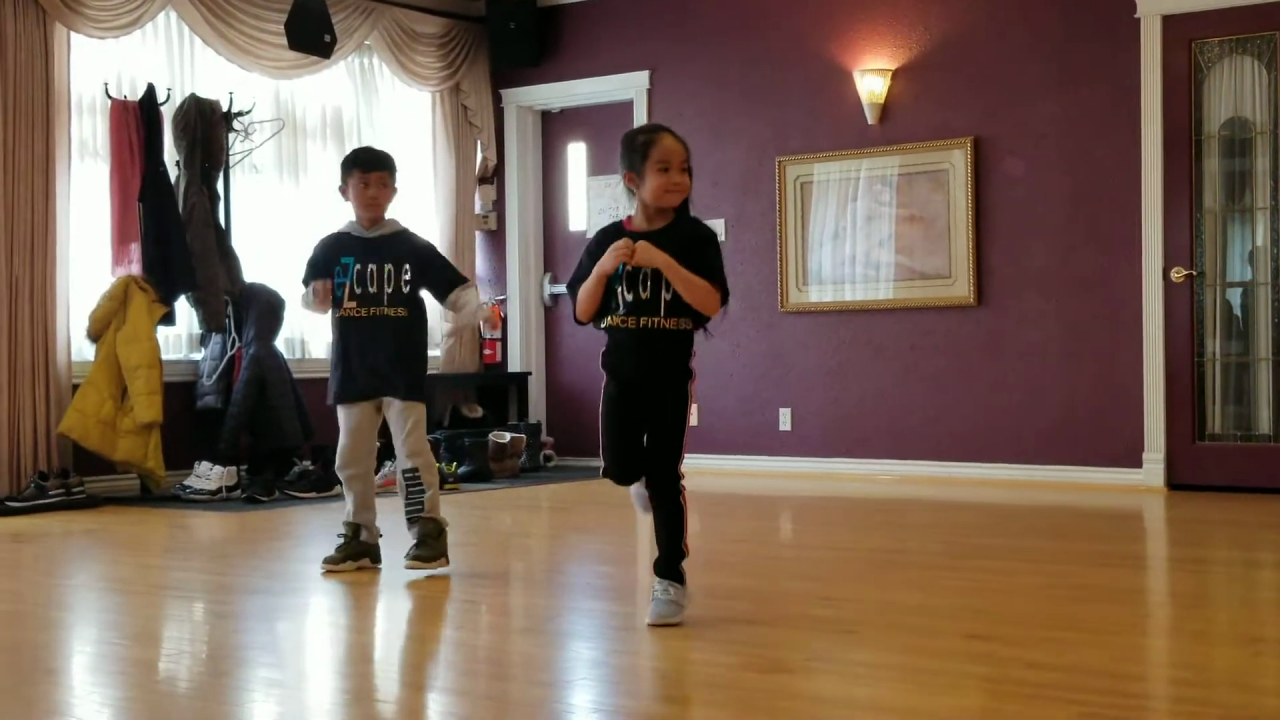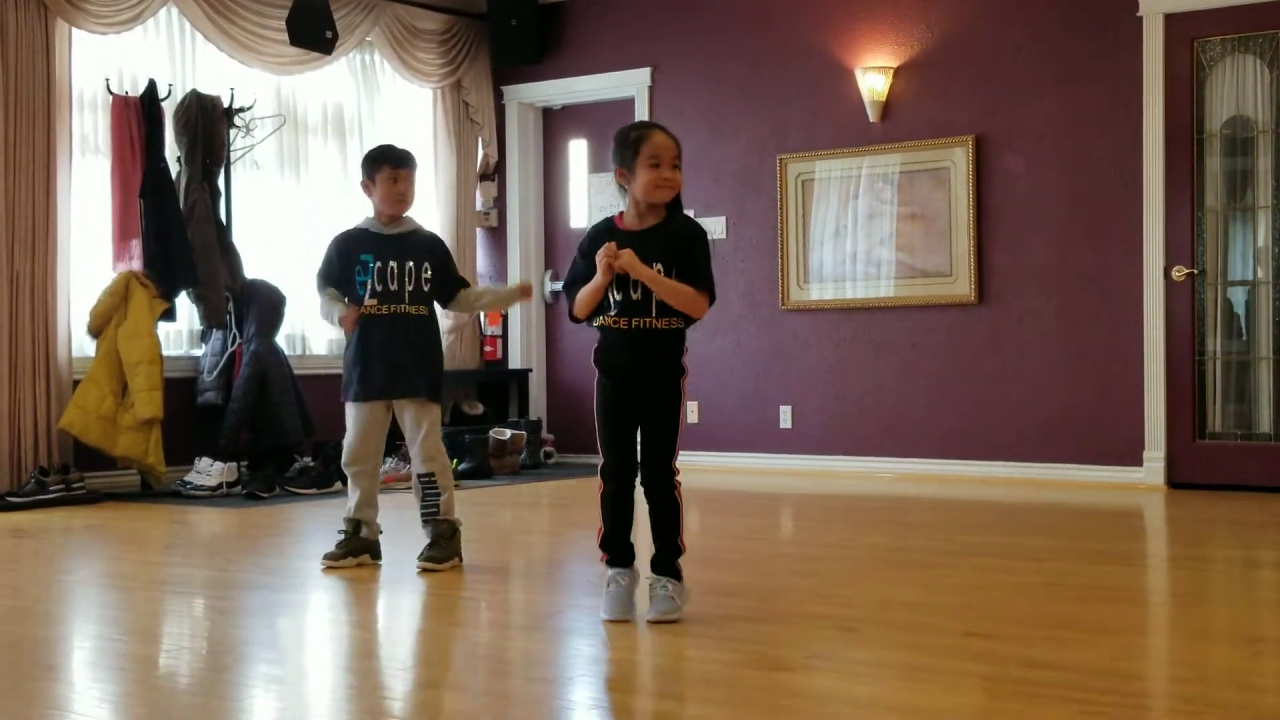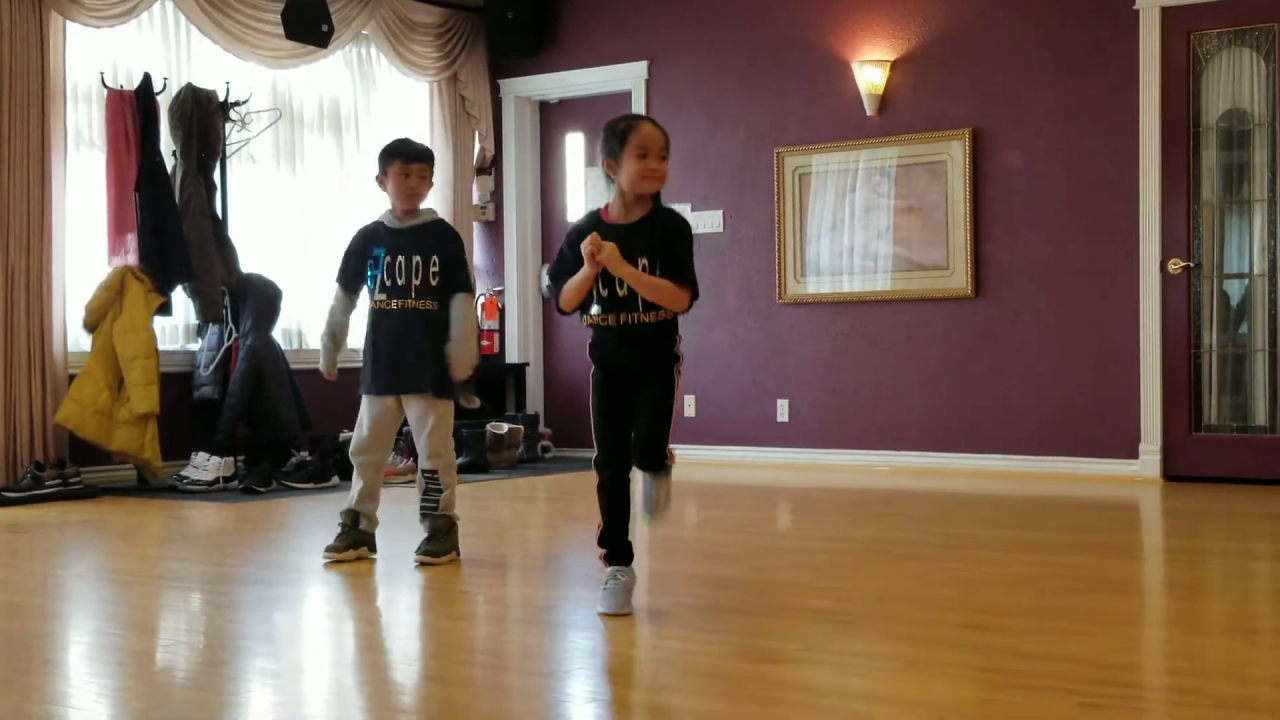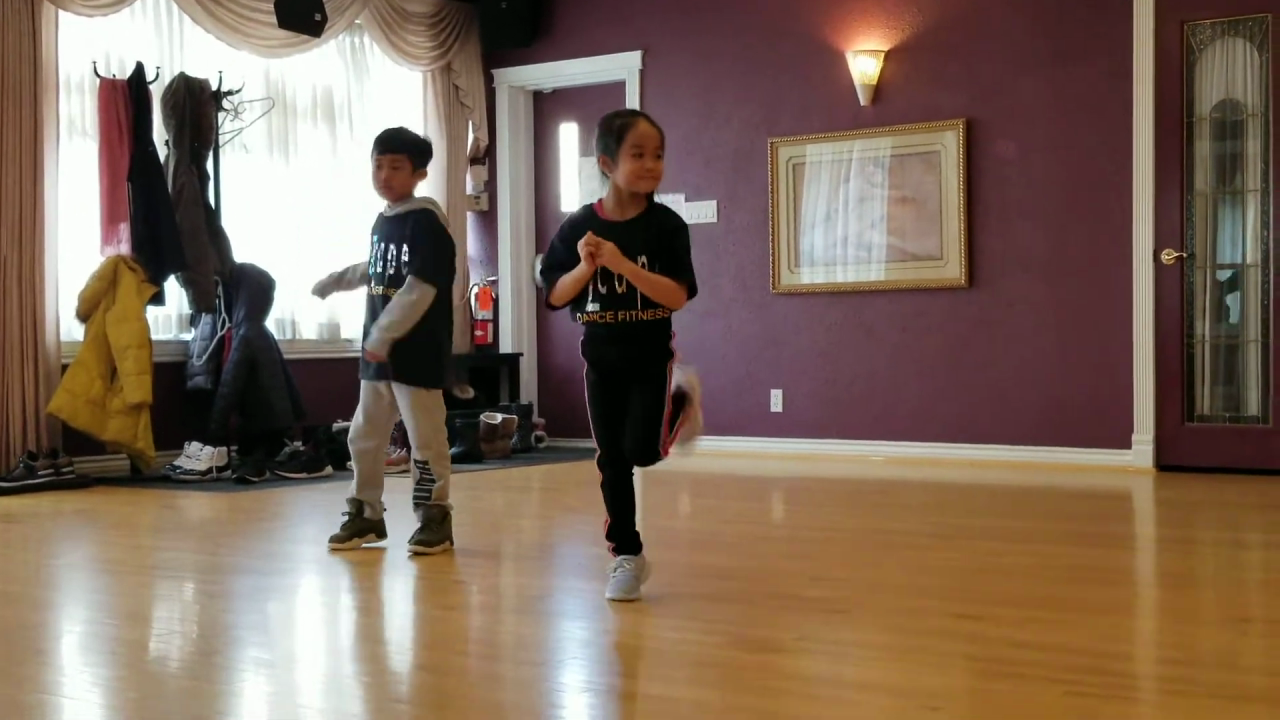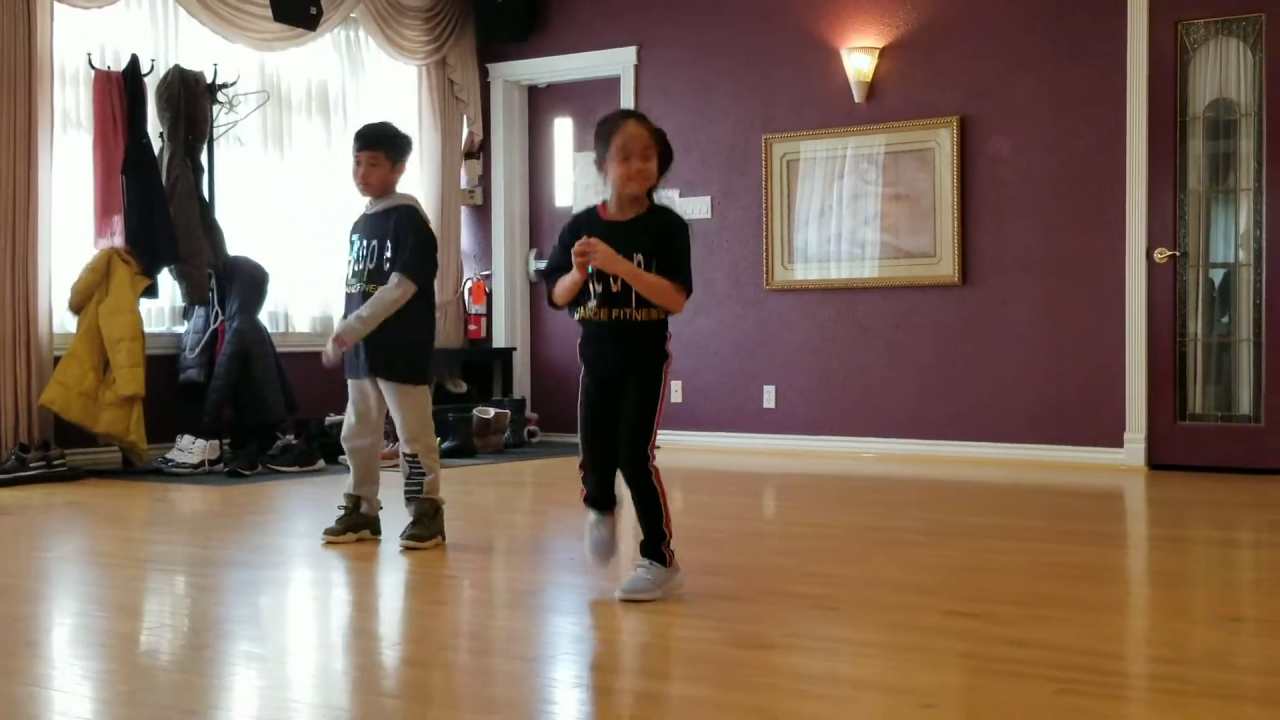
dt=0.2s
person 1, frame 1
left shoulder: (695, 236)
right shoulder: (607, 240)
left elbow: (712, 304)
right elbow: (582, 311)
left wrist: (664, 261)
right wrist: (603, 267)
left hip: (671, 372)
right hip: (621, 371)
left knee: (665, 473)
right knee: (618, 466)
left ankle: (671, 578)
right ankle: (643, 475)
person 1, frame 2
left shoulder: (685, 234)
right shoulder: (600, 237)
left elbow: (698, 305)
right elbow: (578, 311)
left wrist: (642, 271)
right wrist: (602, 275)
left hip: (664, 370)
right hip: (613, 369)
left knee: (659, 473)
right knee: (616, 470)
left ankle: (668, 575)
right ankle: (619, 569)
person 1, frame 3
left shoulder: (671, 227)
right shoulder: (587, 230)
left elbow: (680, 299)
right elbow: (564, 302)
left wrist: (621, 266)
right wrist: (590, 268)
left hip: (657, 360)
right hip: (608, 361)
left knee: (648, 451)
right knee: (610, 464)
left ankle: (656, 469)
right ankle: (617, 565)
person 1, frame 4
left shoulder: (666, 225)
right shoulder: (579, 226)
left elbow: (678, 297)
right elbow: (555, 296)
left wrist: (622, 265)
right wrist: (585, 267)
left hip: (650, 355)
right hip: (601, 358)
left knee: (641, 450)
right knee: (611, 460)
left ankle: (680, 397)
right ankle: (627, 554)
person 1, frame 5
left shoulder: (666, 226)
right shoulder: (581, 226)
left elbow: (676, 298)
right elbow: (557, 296)
left wrist: (620, 265)
right wrist: (578, 271)
left hip: (646, 358)
right hip: (597, 357)
left knee: (635, 457)
right knee: (595, 456)
left ankle: (660, 558)
right ankle: (601, 509)
person 2, frame 1
left shoulder: (412, 247)
right shoulder: (331, 247)
left elbow: (455, 288)
right elbow: (309, 296)
left wrist: (474, 308)
right wrist: (317, 296)
left hip: (403, 372)
right hip: (353, 370)
left knee: (412, 452)
right knee: (352, 459)
left ankle: (429, 535)
right ankle: (360, 537)
person 2, frame 2
left shoulder: (429, 245)
right shoulder: (347, 244)
left elbow: (458, 296)
right elbow: (328, 297)
left wrist: (508, 293)
right wrist: (339, 313)
left hip: (419, 370)
right hip: (366, 369)
left knee: (427, 452)
right knee: (359, 455)
left ankle: (443, 533)
right ankle: (361, 533)
person 2, frame 3
left shoulder: (443, 237)
right shoulder: (368, 238)
left elbow: (461, 300)
right elbow: (345, 295)
left wrist: (463, 355)
right wrist: (330, 351)
left hip: (428, 366)
right hip: (381, 364)
left knee: (434, 448)
right knee: (366, 447)
left ankle: (441, 528)
right ankle: (359, 527)
person 2, frame 4
left shoulder: (426, 224)
right shoulder: (383, 221)
left elbow: (420, 290)
left wrist: (383, 336)
right wrist: (335, 281)
left hip: (419, 353)
right hip: (378, 353)
left knee: (426, 436)
right knee: (365, 435)
left ankle: (435, 517)
right ankle: (366, 514)
person 2, frame 5
left shoulder: (409, 221)
right shoulder: (361, 223)
left elbow: (401, 286)
left wrist: (354, 326)
right wrist: (343, 339)
left hip: (402, 349)
right hip: (363, 351)
left knee: (414, 432)
right knee: (358, 434)
left ankle: (427, 512)
right ankle: (362, 510)
